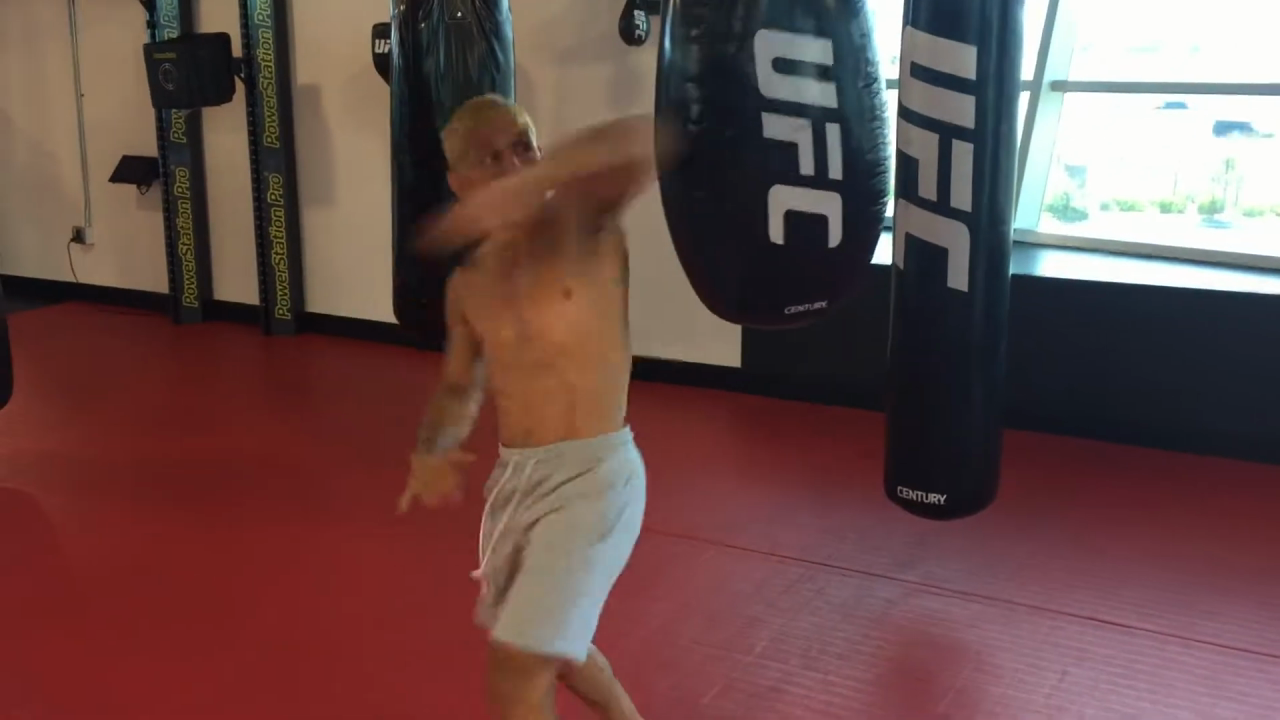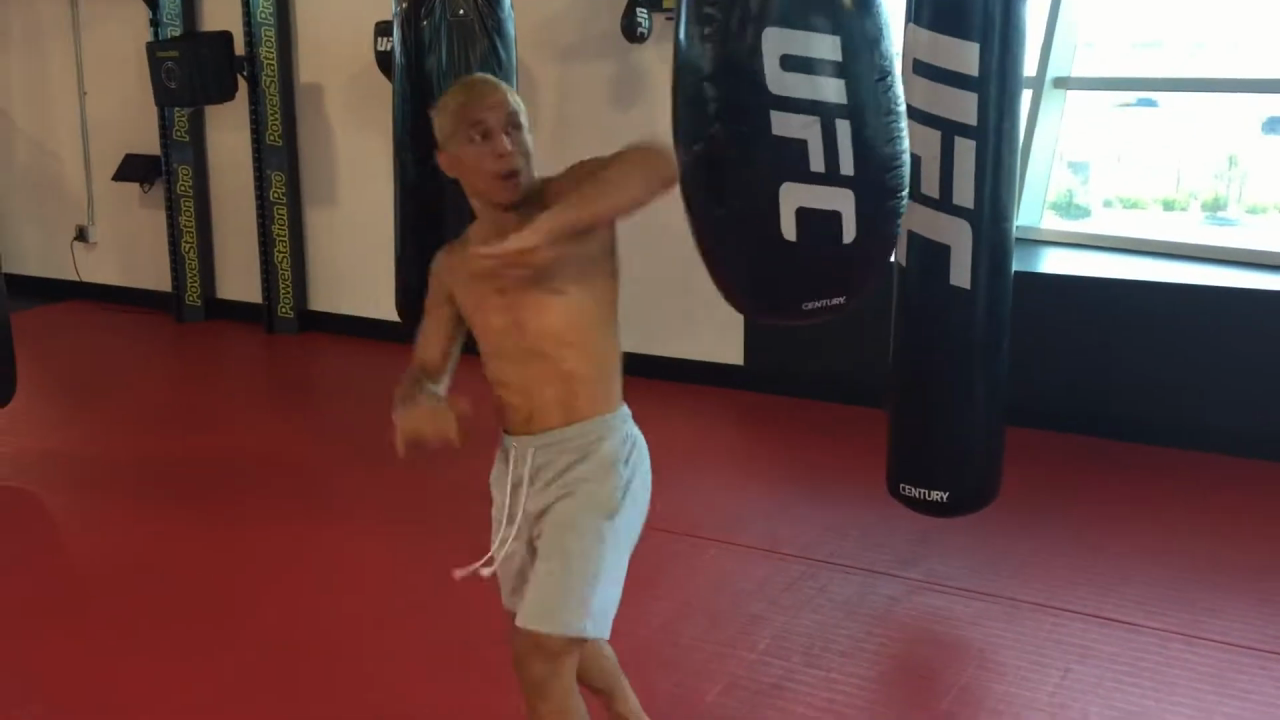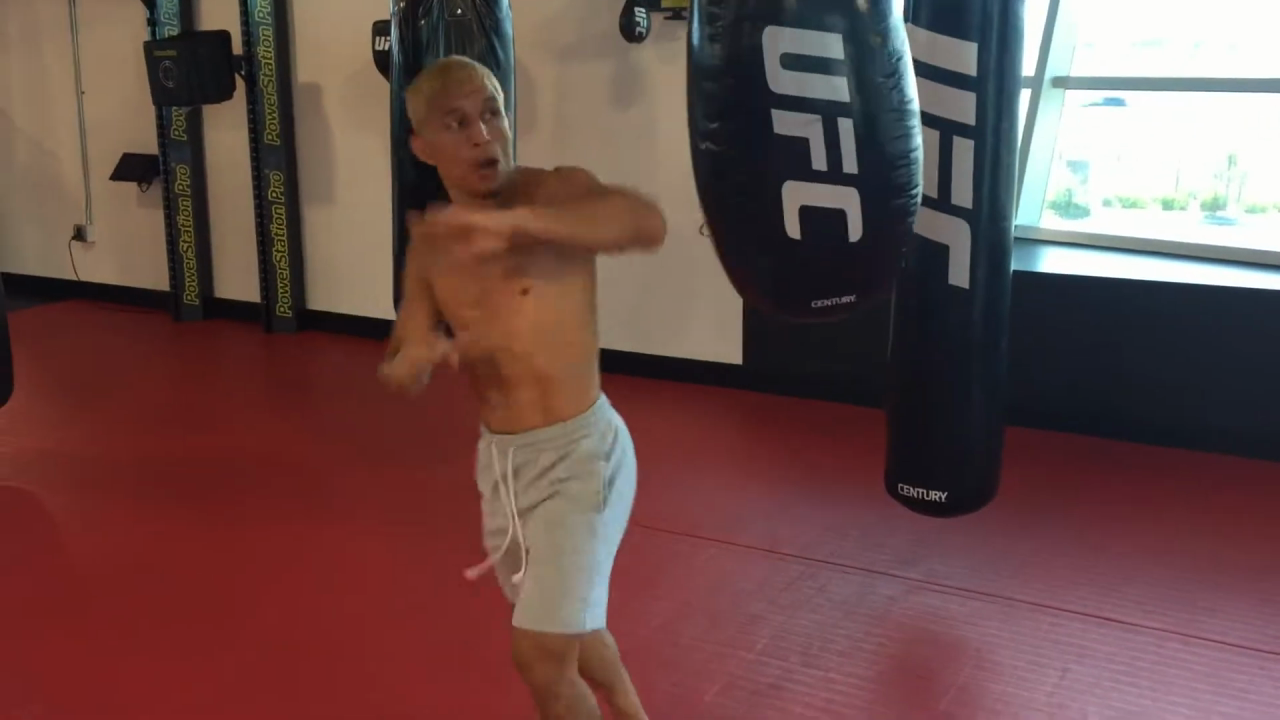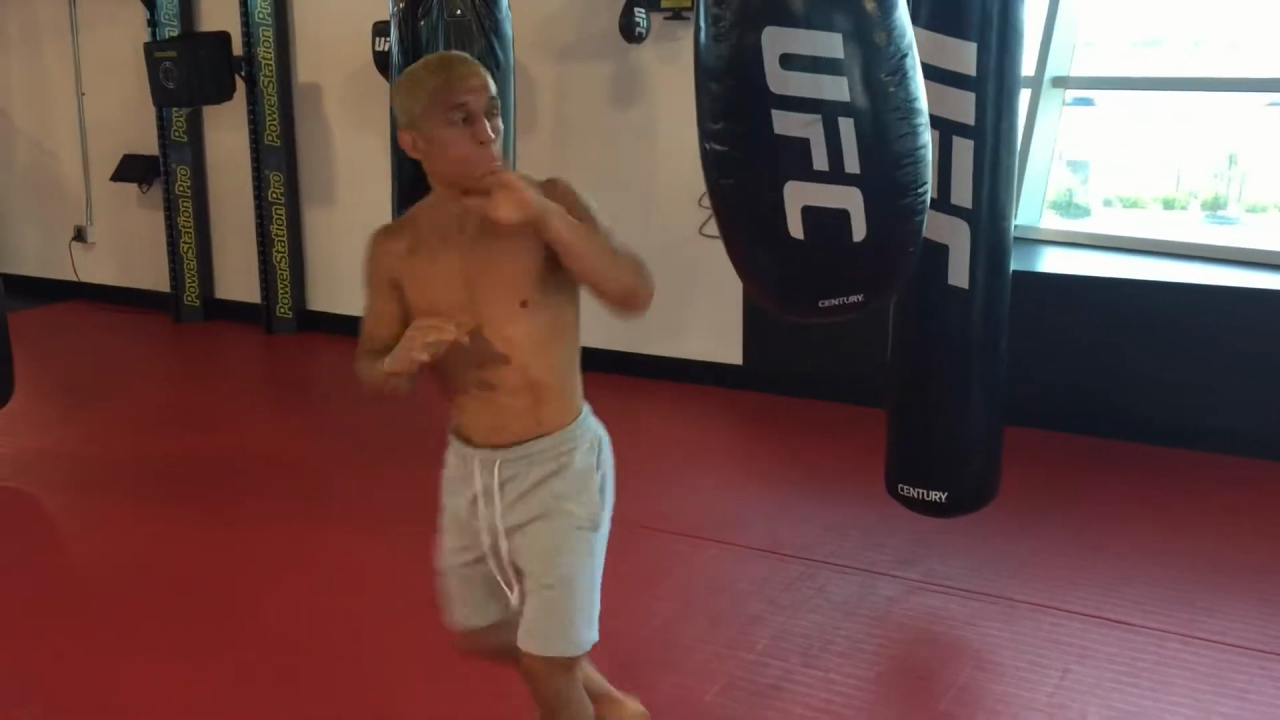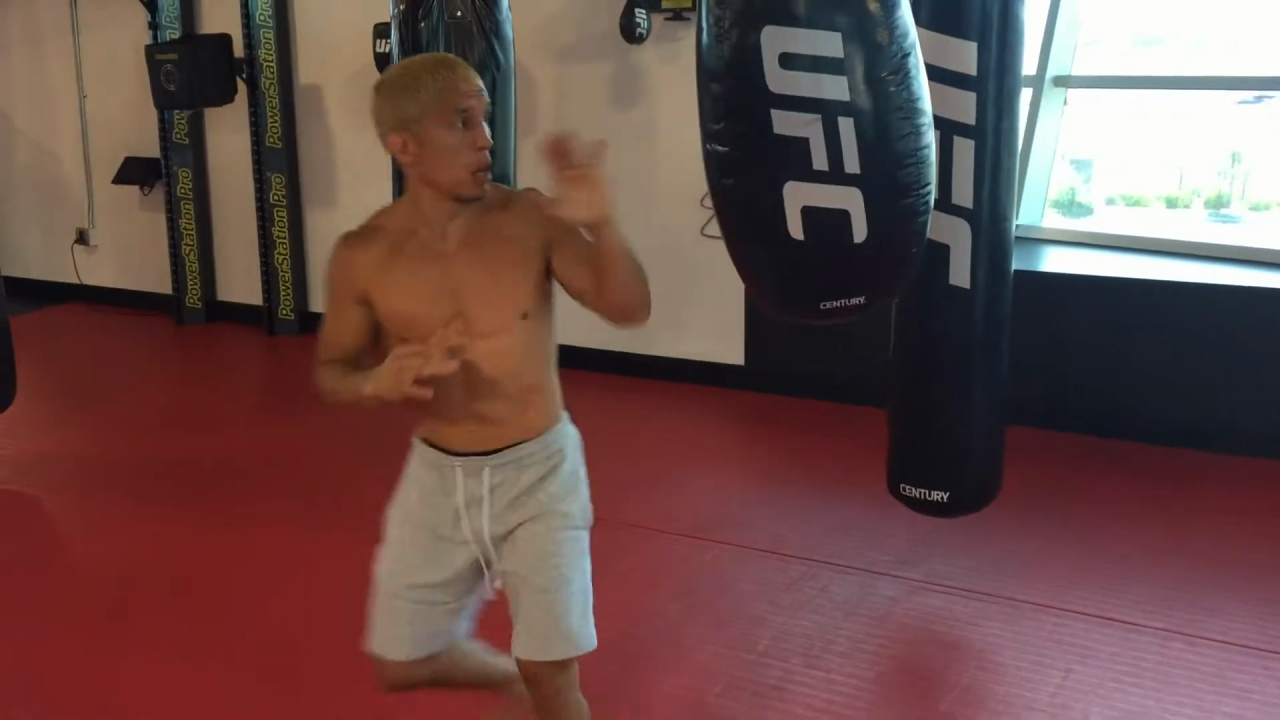
dt=0.1s
person 1, frame 1
left shoulder: (588, 213)
right shoulder: (468, 280)
left elbow: (636, 138)
right elbow: (457, 396)
left wrist: (521, 192)
right wrist: (432, 452)
left hip: (593, 478)
right hip: (514, 480)
right knee: (549, 642)
person 1, frame 2
left shoulder: (576, 203)
right shoulder: (452, 264)
left elbow: (660, 164)
right elbow: (425, 373)
left wrist: (548, 226)
right wrist: (414, 407)
left hip: (598, 459)
right hip: (519, 464)
left knee: (542, 665)
right knee: (561, 631)
person 1, frame 3
left shoulder: (554, 190)
right shoulder: (428, 245)
left elbow: (648, 224)
right elbow: (399, 361)
left wrist: (517, 218)
right wrist: (406, 366)
left hip: (580, 453)
right hip: (500, 461)
left knee: (545, 658)
right knee: (569, 625)
person 1, frame 4
left shoulder: (547, 203)
right shoulder: (396, 248)
left elbow: (635, 293)
right elbow: (369, 365)
left wrist: (541, 214)
right wrist: (398, 360)
left hip: (562, 466)
right hip: (470, 470)
right knee: (483, 636)
person 1, frame 5
left shoulder: (528, 217)
right shoulder: (362, 256)
left elbow: (631, 308)
right elbow: (332, 372)
left wrist: (596, 218)
right wrist: (378, 381)
left hip: (541, 473)
right hip: (435, 481)
right knee: (403, 665)
